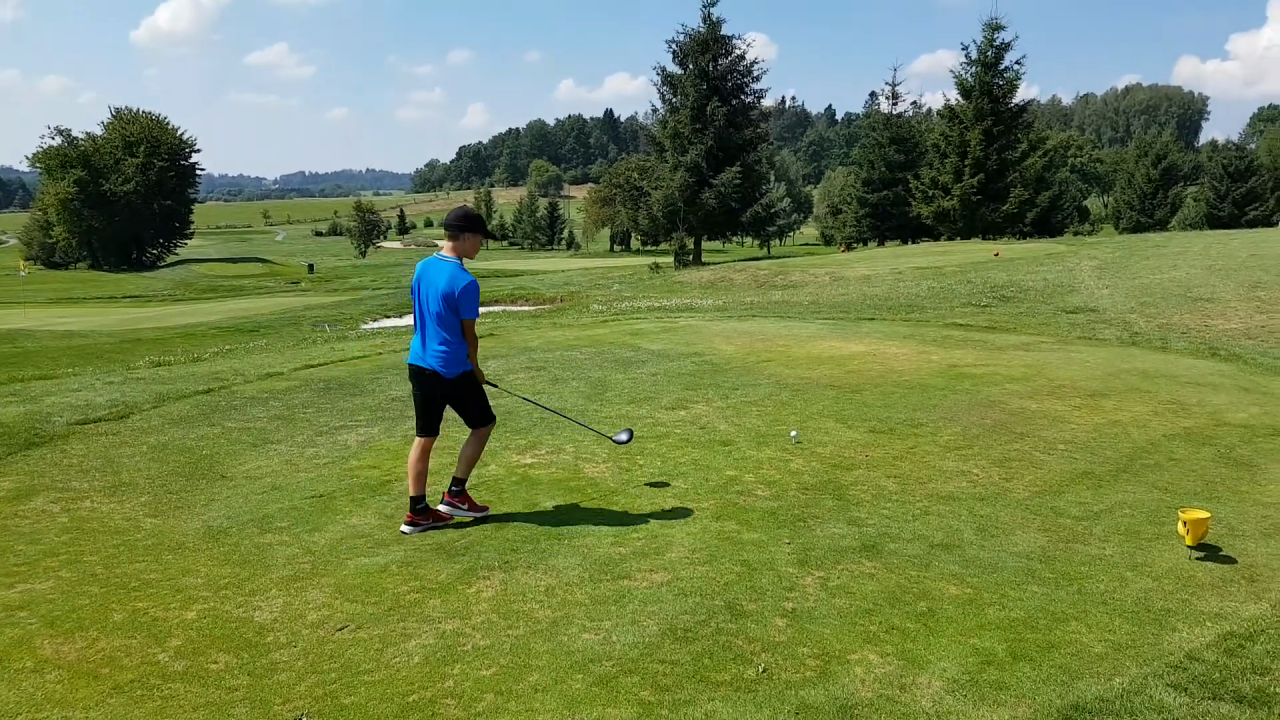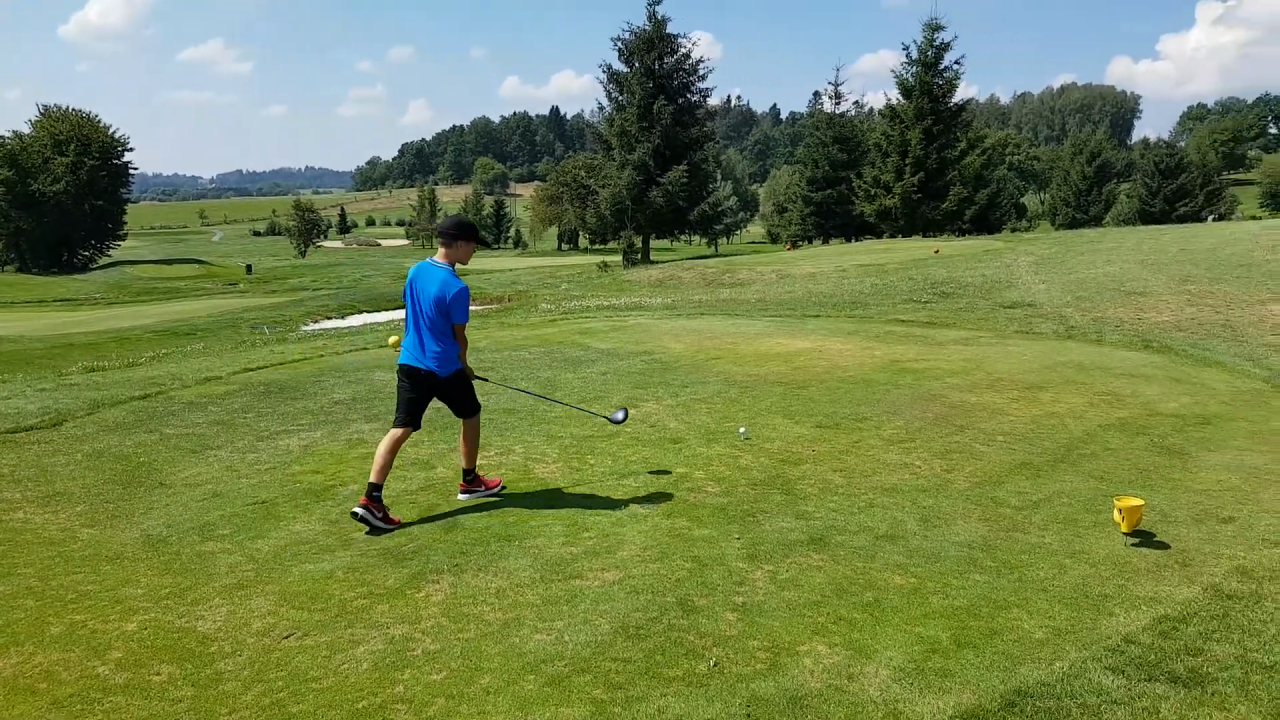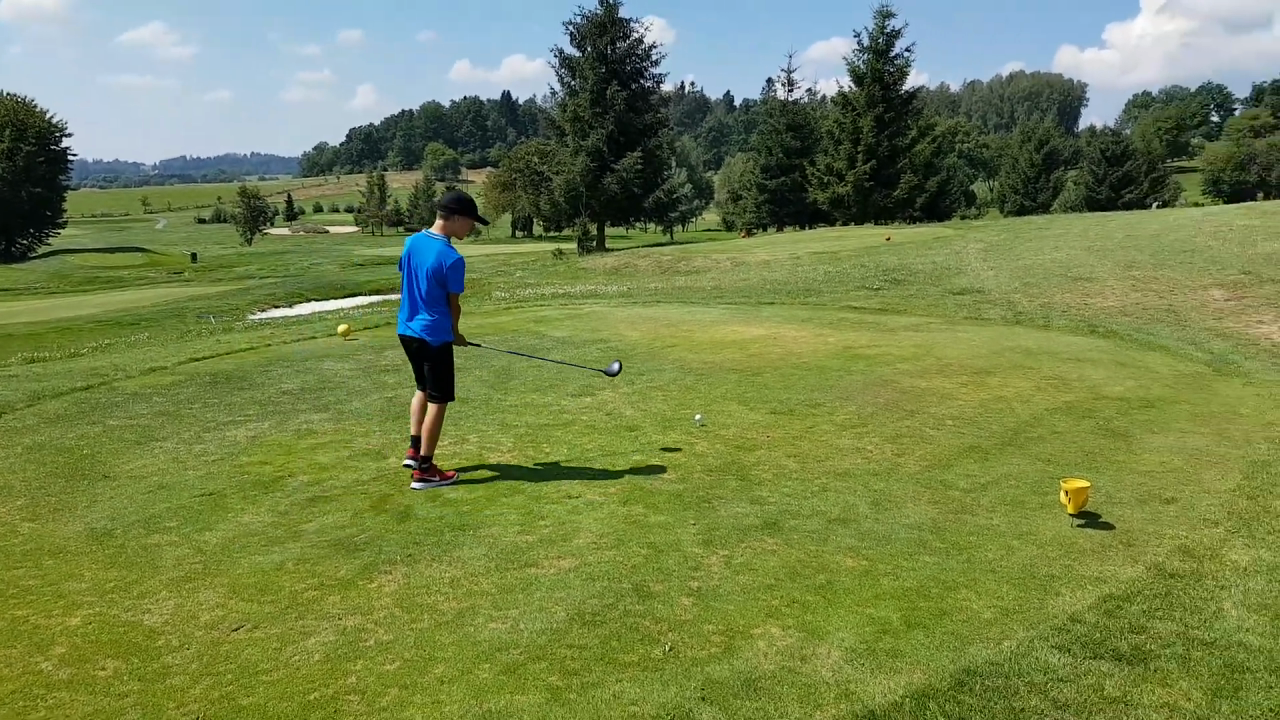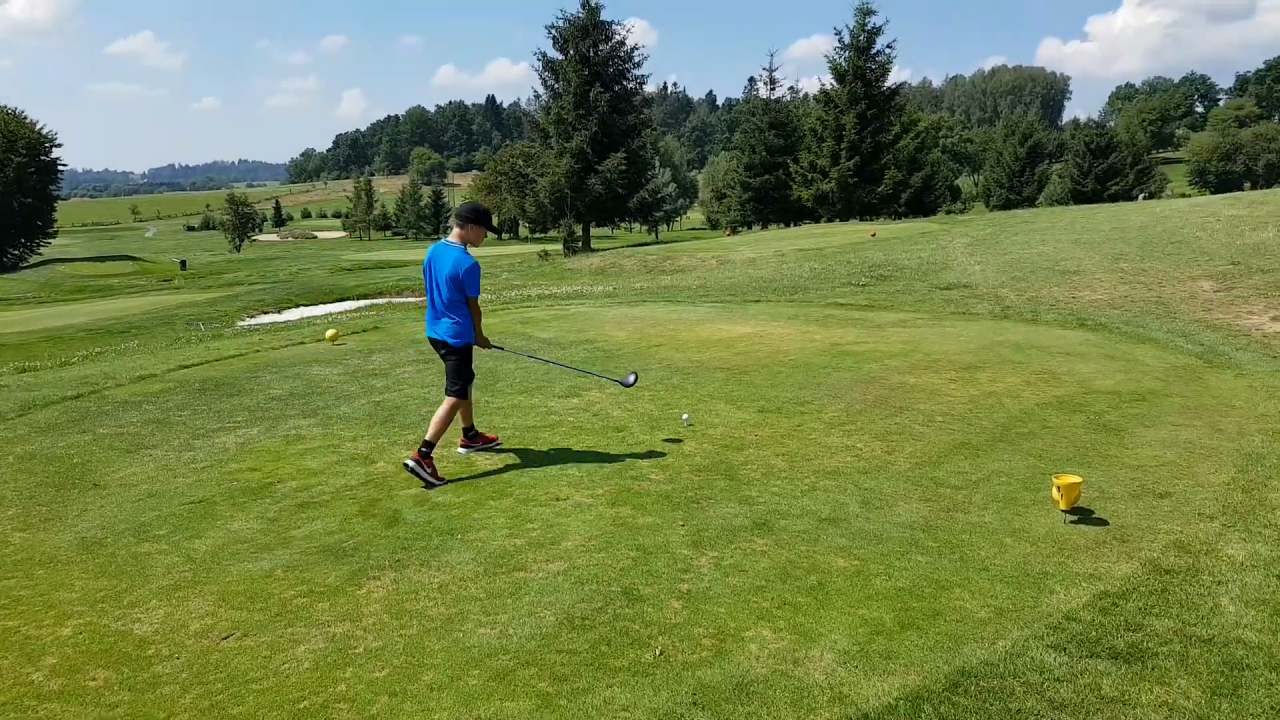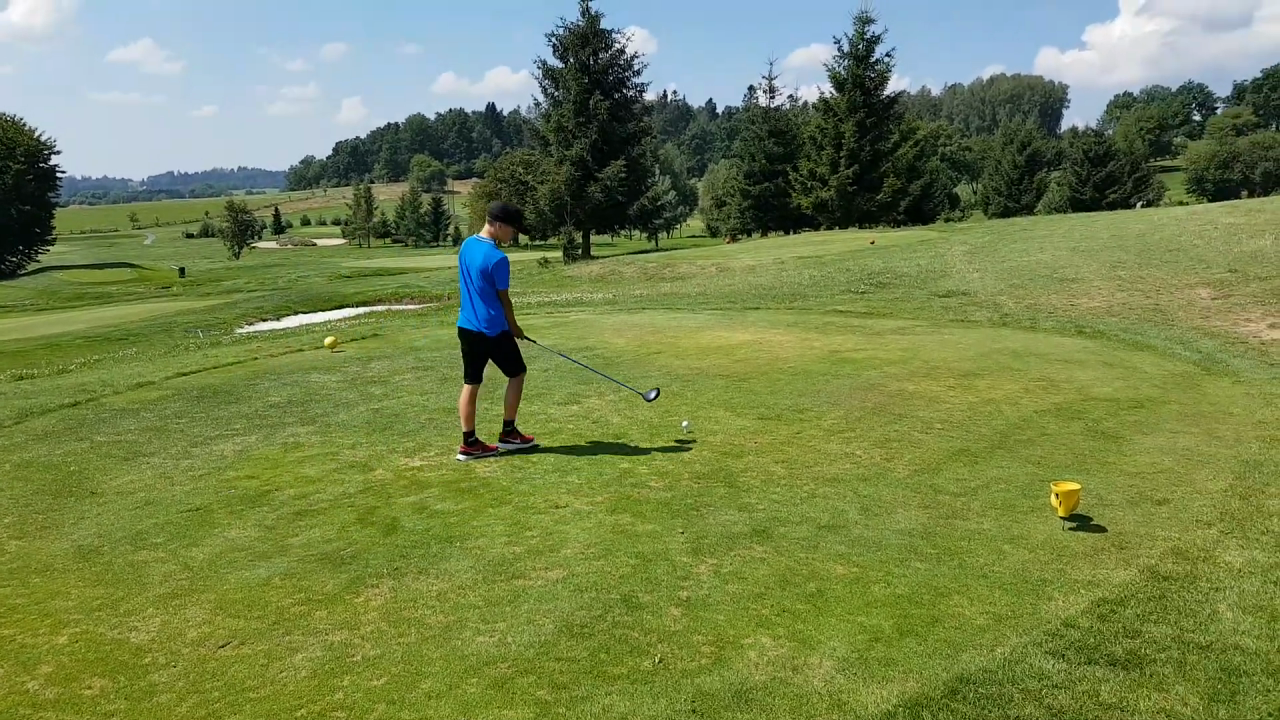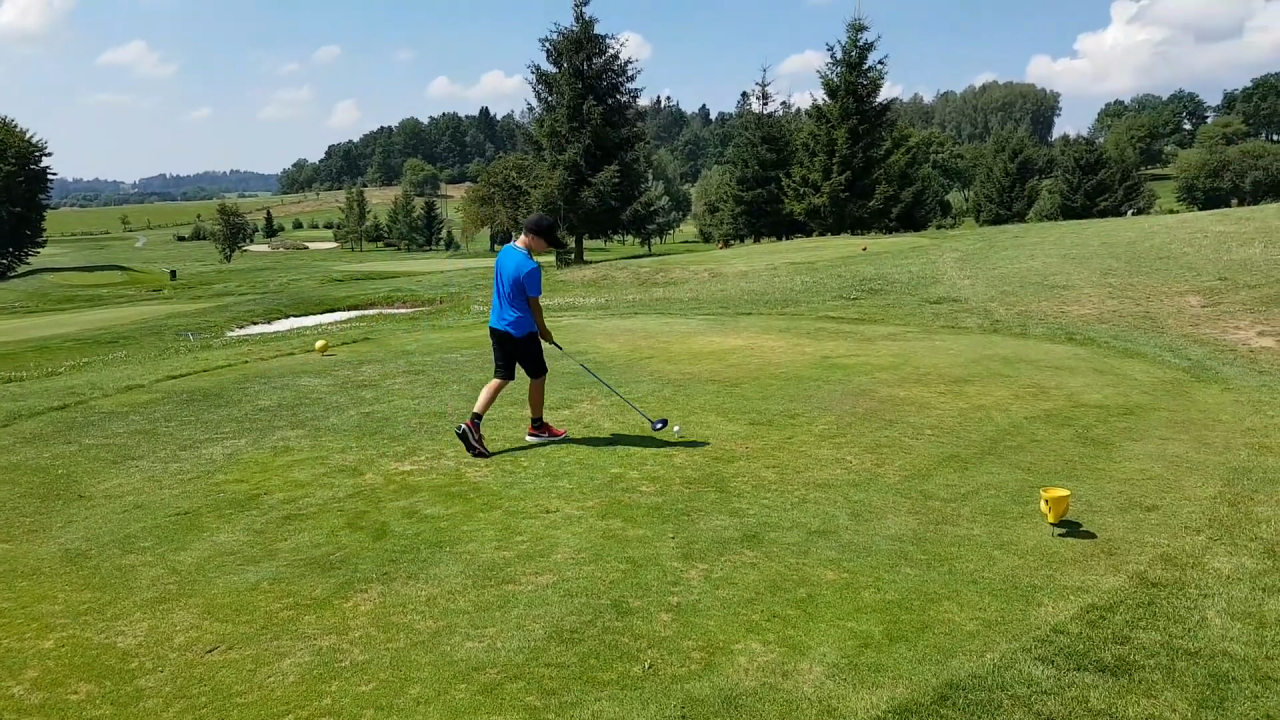
dt=0.3s
person 1, frame 1
left shoulder: (422, 268)
right shoulder: (465, 281)
right elbow: (469, 333)
right wrist: (474, 368)
left hip: (418, 363)
right hip: (451, 368)
left knee: (425, 436)
right knee: (483, 424)
left ankle: (416, 511)
right ankle: (455, 493)
person 1, frame 2
left shoulder: (415, 271)
right shoulder: (456, 287)
right elbow: (459, 335)
right wrist: (463, 366)
left hip: (410, 363)
right hip: (443, 368)
left knee: (400, 429)
right knee: (471, 416)
left ankle: (371, 499)
right ankle: (469, 481)
person 1, frame 3
left shoulder: (411, 242)
right shoulder: (452, 258)
right elbow: (453, 304)
right wrist: (455, 333)
left hip: (407, 330)
right hip: (434, 336)
left knee: (424, 389)
right knee: (437, 400)
left ankle: (415, 449)
right ankle: (425, 470)
person 1, frame 4
left shoulder: (432, 251)
right shoulder: (468, 264)
right elbow: (473, 306)
right wrist: (479, 336)
left hip: (435, 331)
right hip: (457, 336)
left knee: (463, 383)
right knee: (454, 397)
left ankle: (470, 437)
right ankle: (422, 456)
person 1, frame 5
left shoulder: (466, 246)
right shoulder: (497, 258)
right elbow: (503, 298)
right wrist: (513, 326)
left hip: (466, 325)
right hip: (493, 329)
left knee: (471, 383)
right knee: (516, 374)
left ankle: (469, 443)
right ankle: (508, 432)
person 1, frame 6
left shoulder: (504, 253)
right shoulder: (530, 267)
right elbow: (534, 304)
right wrist: (543, 330)
left hip: (498, 326)
right hip: (521, 330)
left knee: (501, 378)
right knee: (538, 375)
left ankle: (472, 424)
right ankle: (537, 427)
